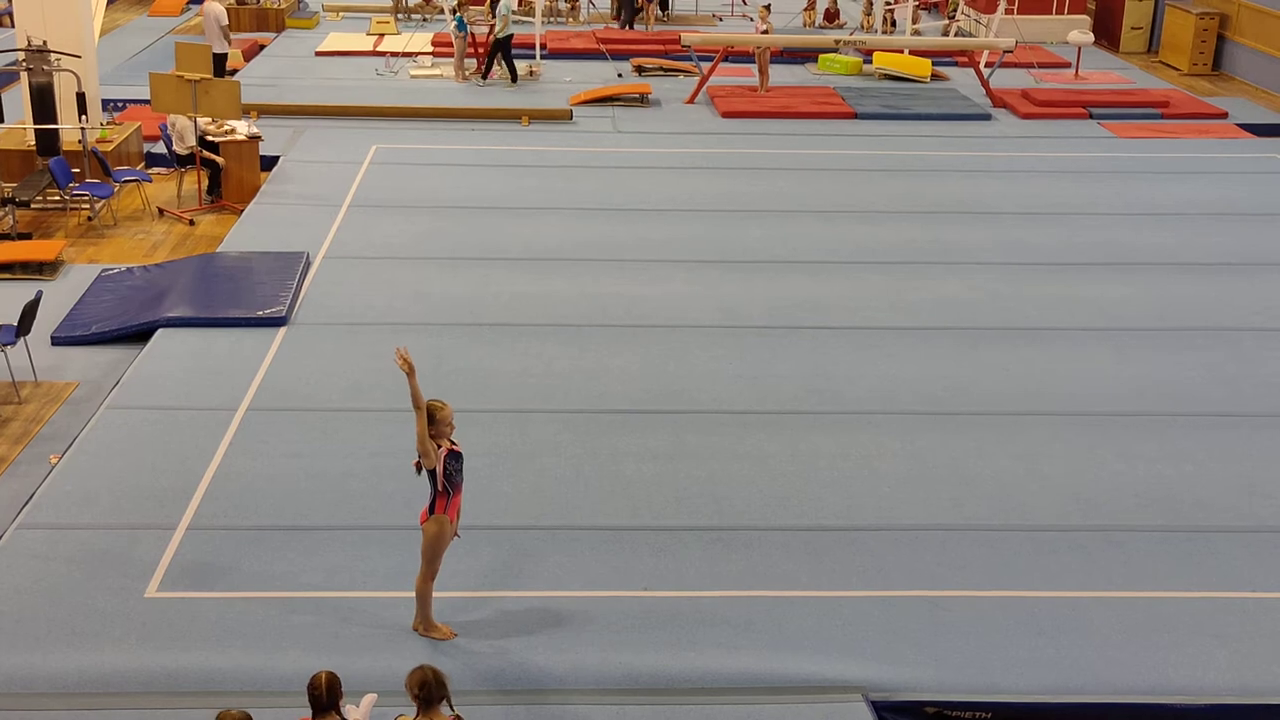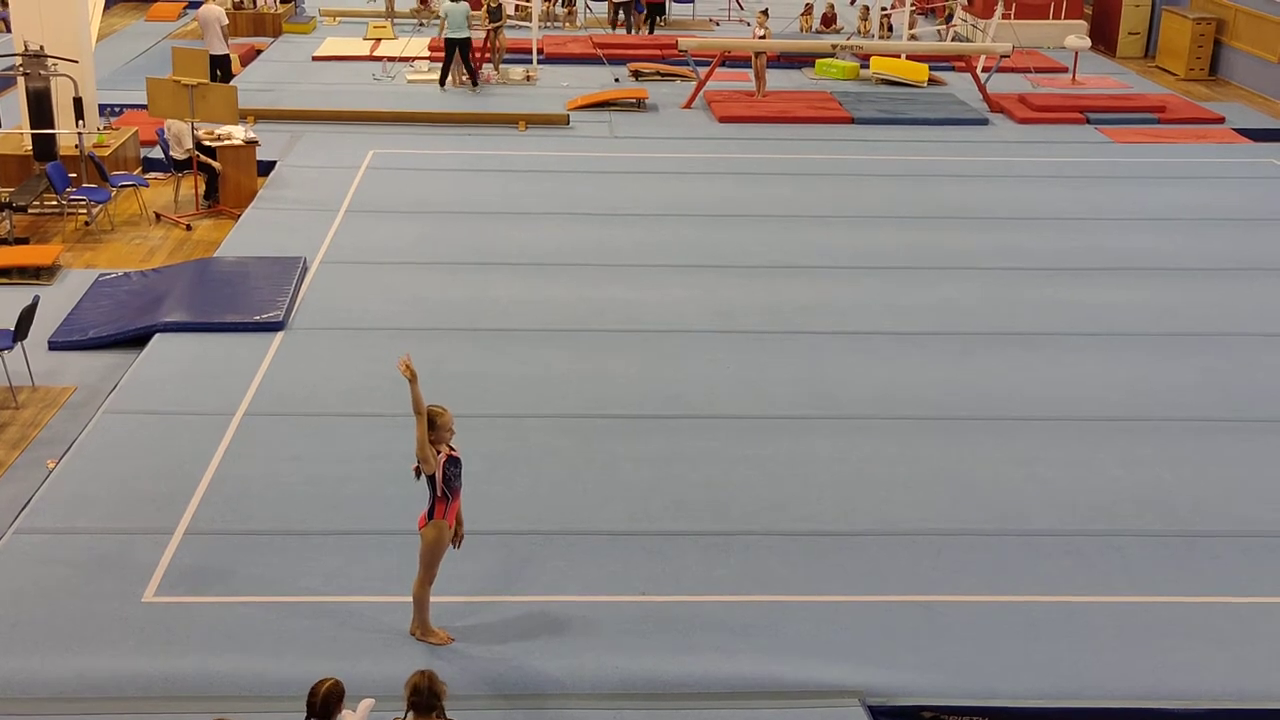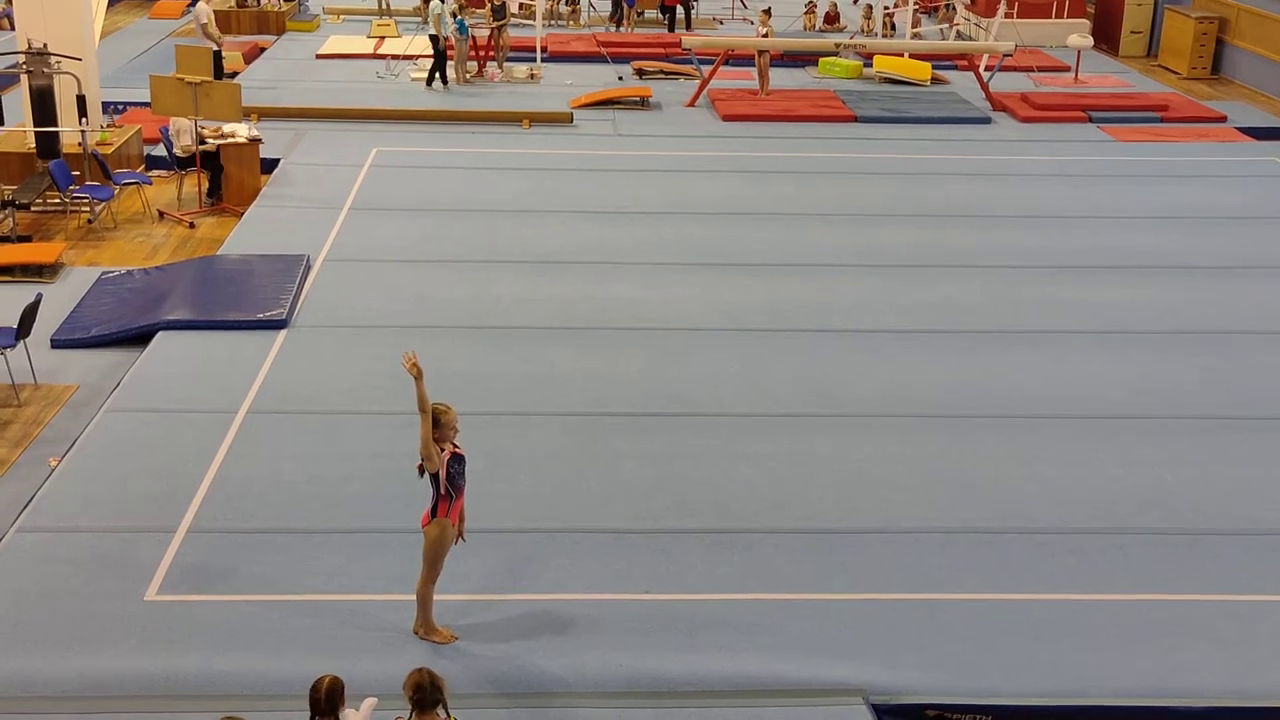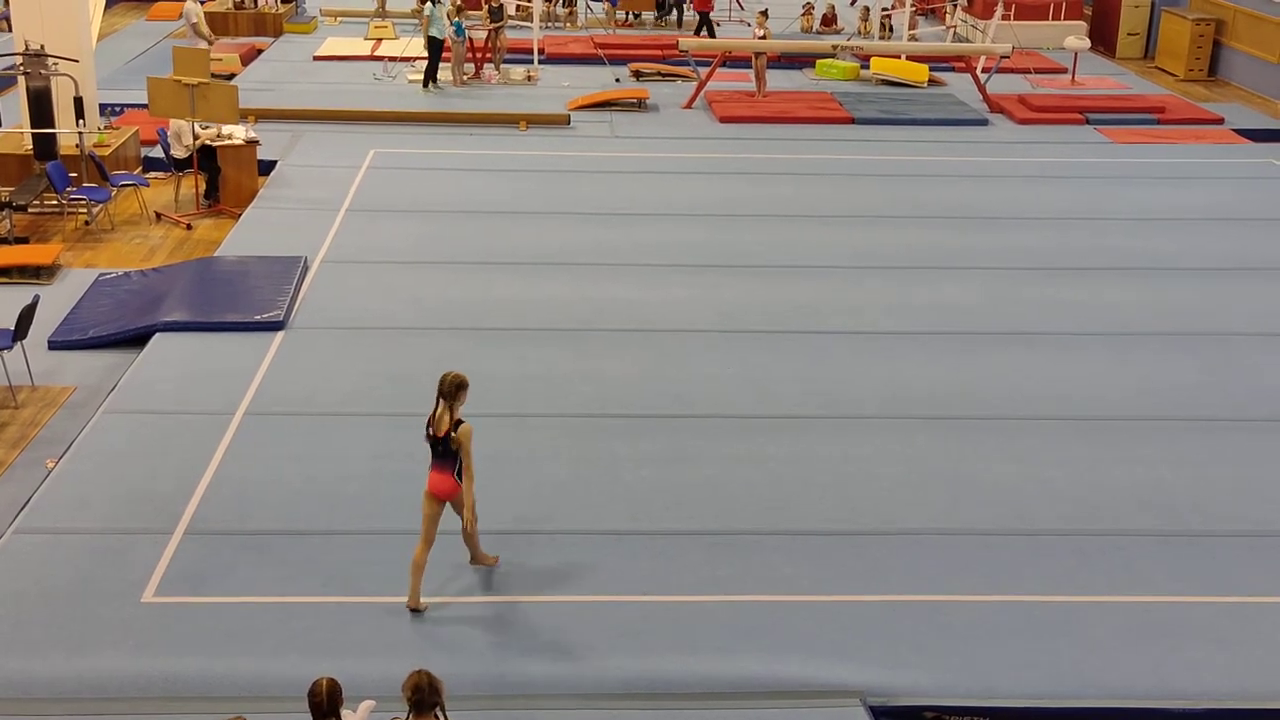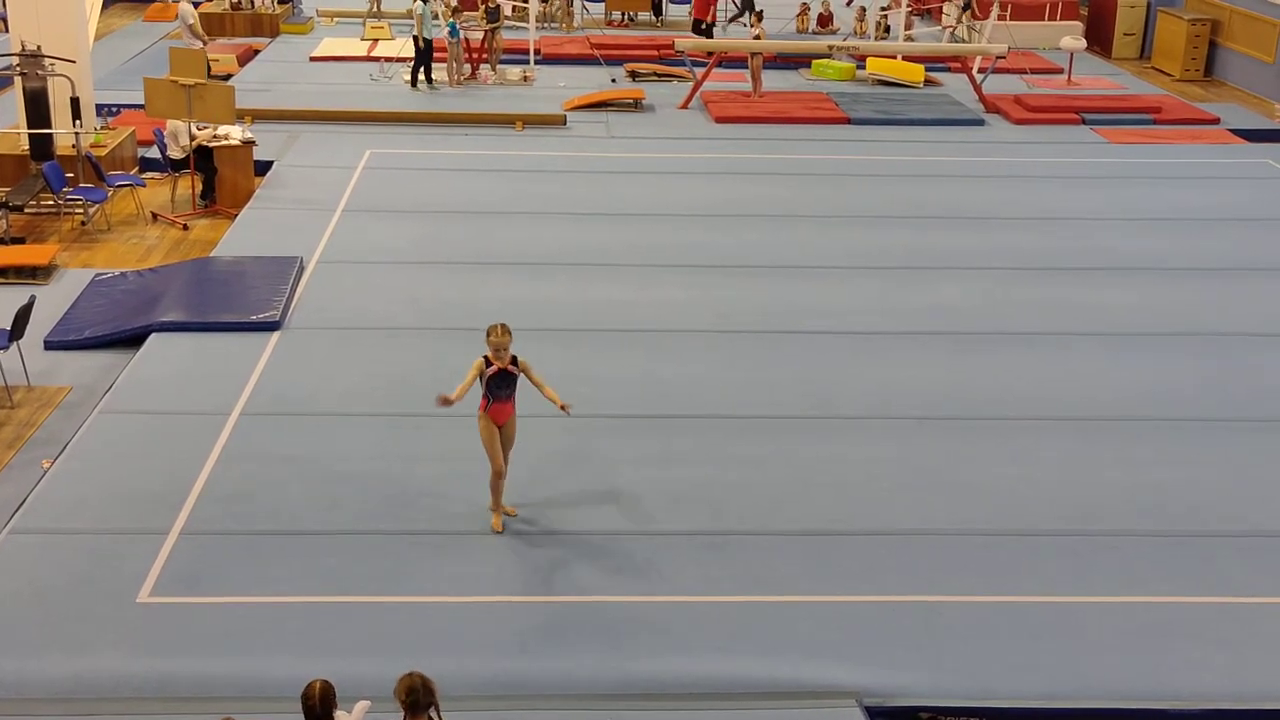
dt=1s
person 1, frame 1
left shoulder: (452, 446)
right shoulder: (429, 450)
right elbow: (419, 409)
left wrist: (456, 519)
right wrist: (411, 376)
left hip: (448, 516)
right hip: (436, 518)
left knee: (431, 570)
right knee: (428, 572)
left ankle: (422, 619)
right ankle: (425, 624)
person 1, frame 2
left shoulder: (450, 452)
right shoulder: (428, 456)
right elbow: (419, 415)
left wrist: (459, 524)
right wrist: (413, 382)
left hip: (446, 521)
right hip: (434, 522)
left knee: (428, 576)
right knee: (426, 576)
left ankle: (419, 623)
right ankle: (422, 628)
person 1, frame 3
left shoulder: (455, 450)
right shoulder: (433, 455)
right elbow: (424, 414)
left wrist: (460, 520)
right wrist: (418, 379)
left hip: (450, 519)
right hip: (438, 521)
left knee: (433, 573)
right knee: (429, 575)
left ankle: (423, 622)
right ankle: (426, 628)
person 1, frame 4
left shoulder: (432, 419)
right shoulder: (463, 428)
right elbow: (467, 467)
right wrist: (468, 504)
left hip: (433, 481)
right hip: (453, 484)
left knee: (425, 540)
right knee: (470, 522)
left ankle: (414, 597)
right ankle: (477, 556)
person 1, frame 5
left shoulder: (519, 364)
right shoulder: (482, 364)
left elbow: (541, 385)
right elbow: (466, 384)
left wrist: (557, 401)
right wrist: (453, 399)
left hip: (508, 416)
right hip: (488, 417)
left knee: (504, 464)
right knee: (498, 468)
left ankle: (497, 503)
right ankle: (496, 510)
